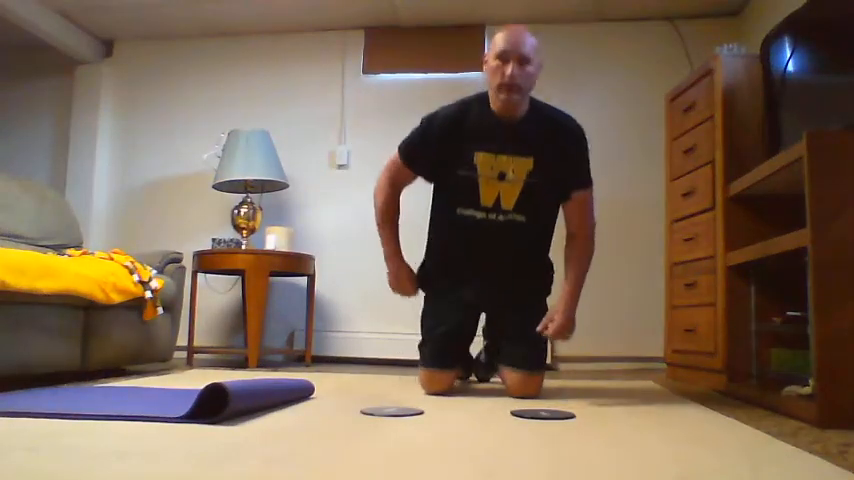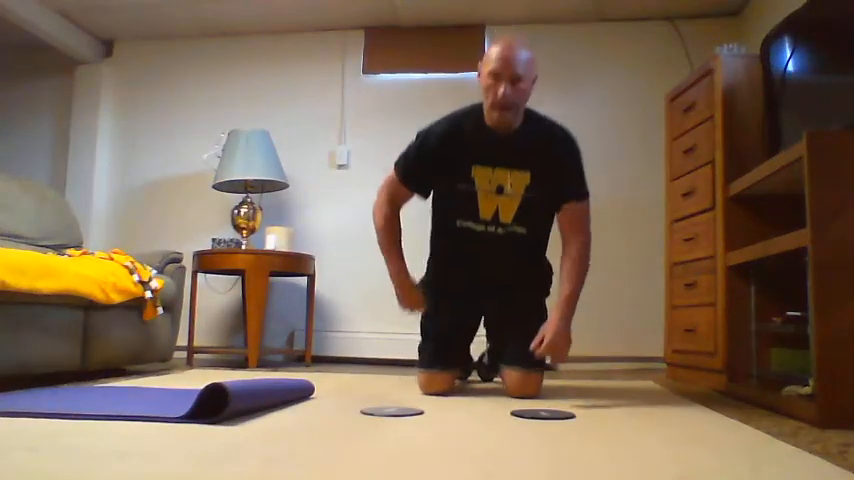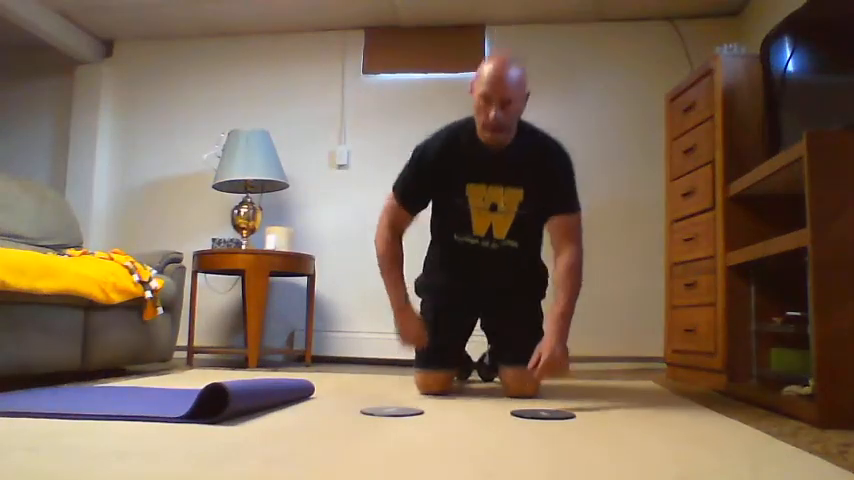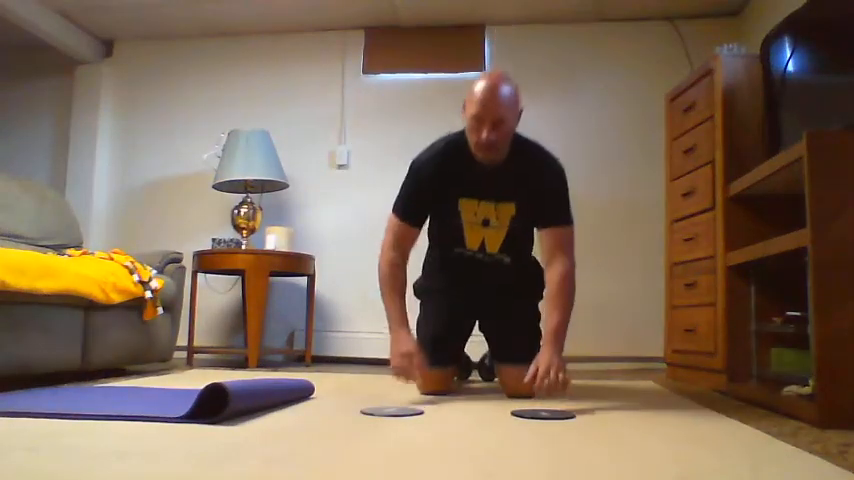
dt=0.1s
person 1, frame 1
left shoulder: (564, 134)
right shoulder: (446, 123)
left elbow: (580, 226)
right elbow: (388, 184)
left wrist: (568, 302)
right wrist: (395, 264)
left hip: (521, 279)
right hip: (451, 274)
left knee: (525, 387)
right knee: (435, 385)
left ankle: (495, 353)
right ankle: (460, 358)
person 1, frame 2
left shoulder: (557, 144)
right shoulder: (442, 136)
left elbow: (576, 237)
right elbow: (386, 203)
left wrist: (562, 315)
right wrist: (401, 280)
left hip: (520, 282)
right hip: (451, 278)
left knee: (524, 387)
right knee: (434, 385)
left ankle: (497, 355)
right ankle: (462, 359)
person 1, frame 3
left shoulder: (550, 158)
right shoulder: (437, 151)
left elbow: (568, 250)
right elbow: (389, 231)
left wrist: (557, 332)
right wrist: (403, 311)
left hip: (515, 283)
right hip: (448, 279)
left knee: (524, 386)
right knee: (432, 384)
left ankle: (495, 360)
right ankle: (458, 361)
person 1, frame 4
left shoulder: (543, 170)
right shoulder: (432, 164)
left elbow: (560, 261)
right elbow: (393, 252)
left wrist: (552, 347)
right wrist: (399, 332)
left hip: (512, 286)
right hip: (447, 282)
left knee: (522, 386)
right knee: (431, 383)
left ankle: (494, 361)
right ankle: (458, 362)
